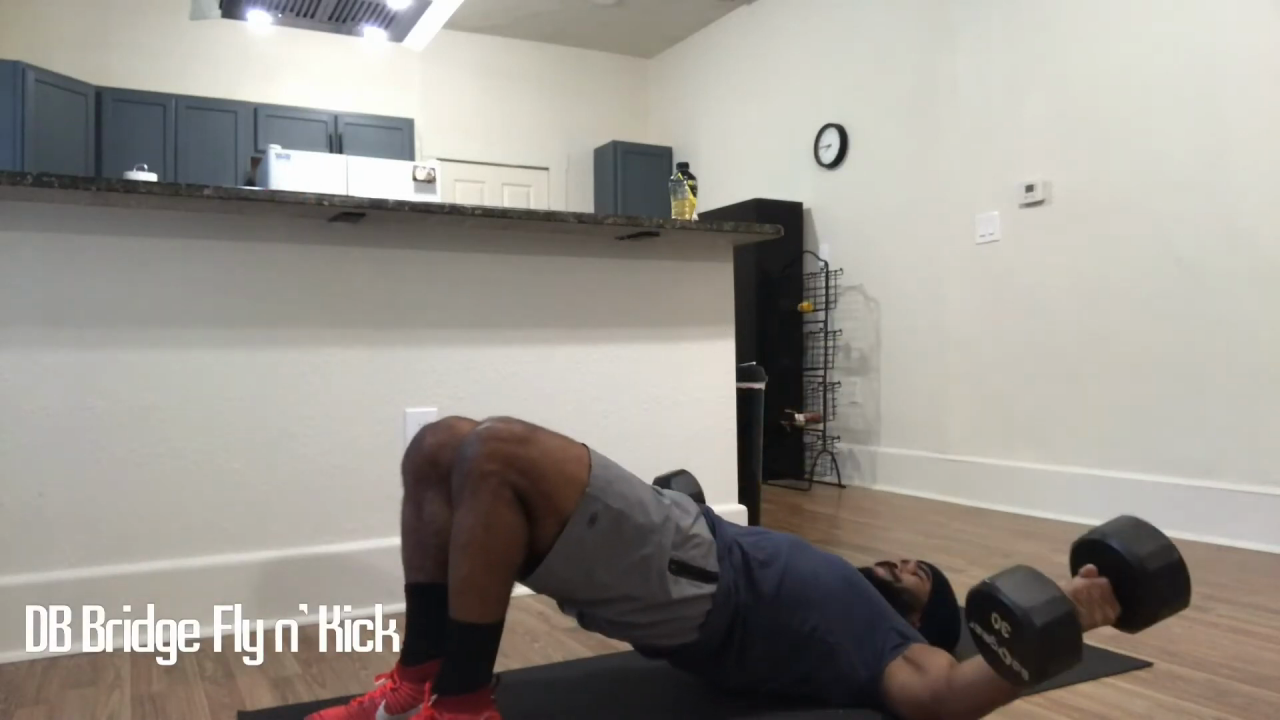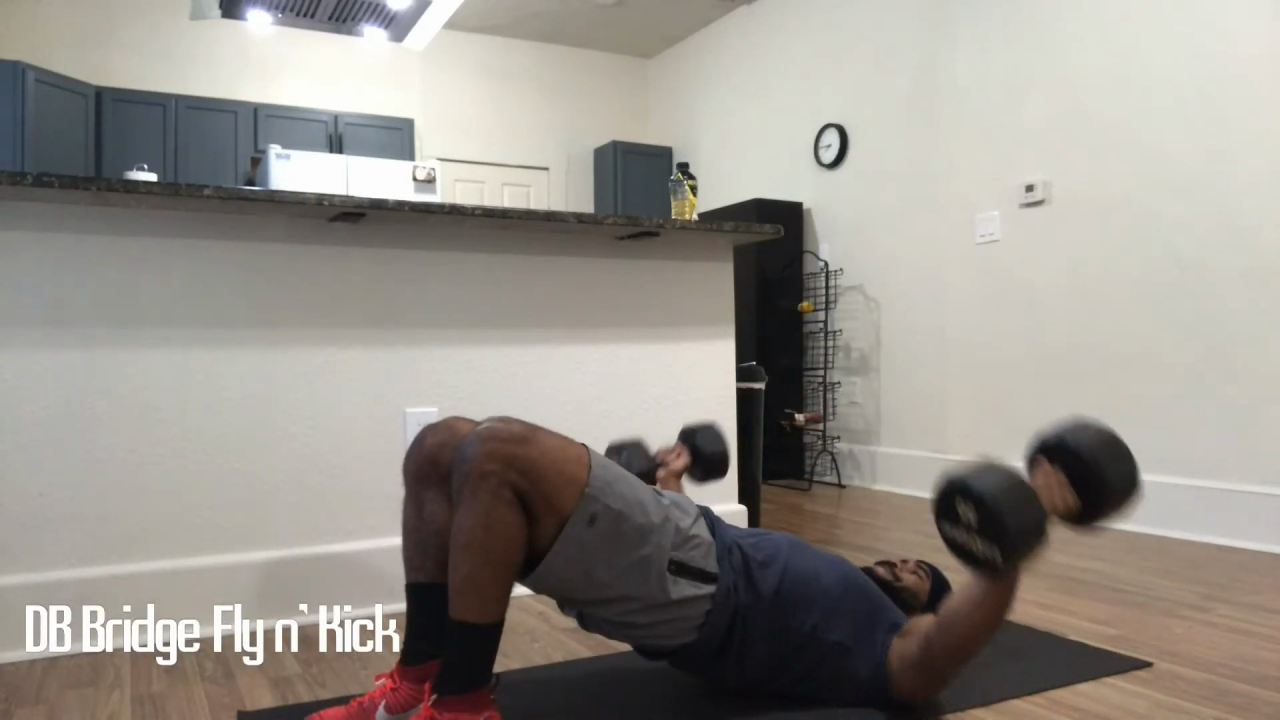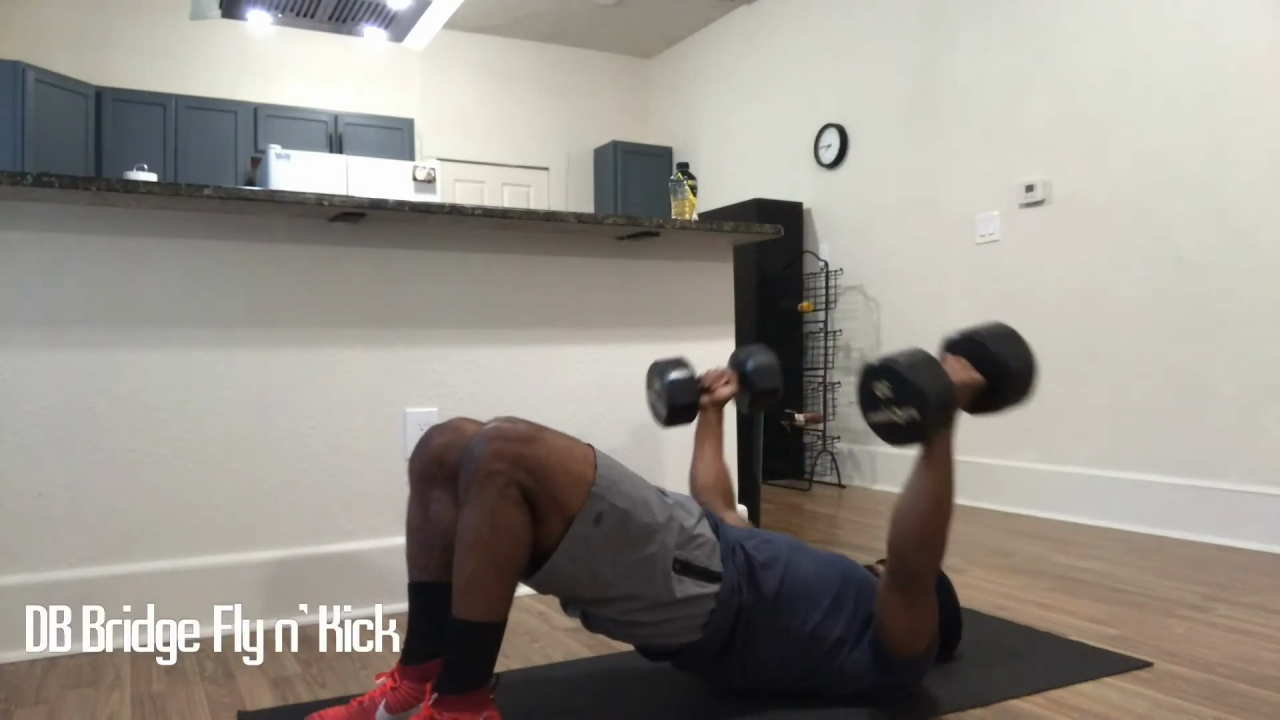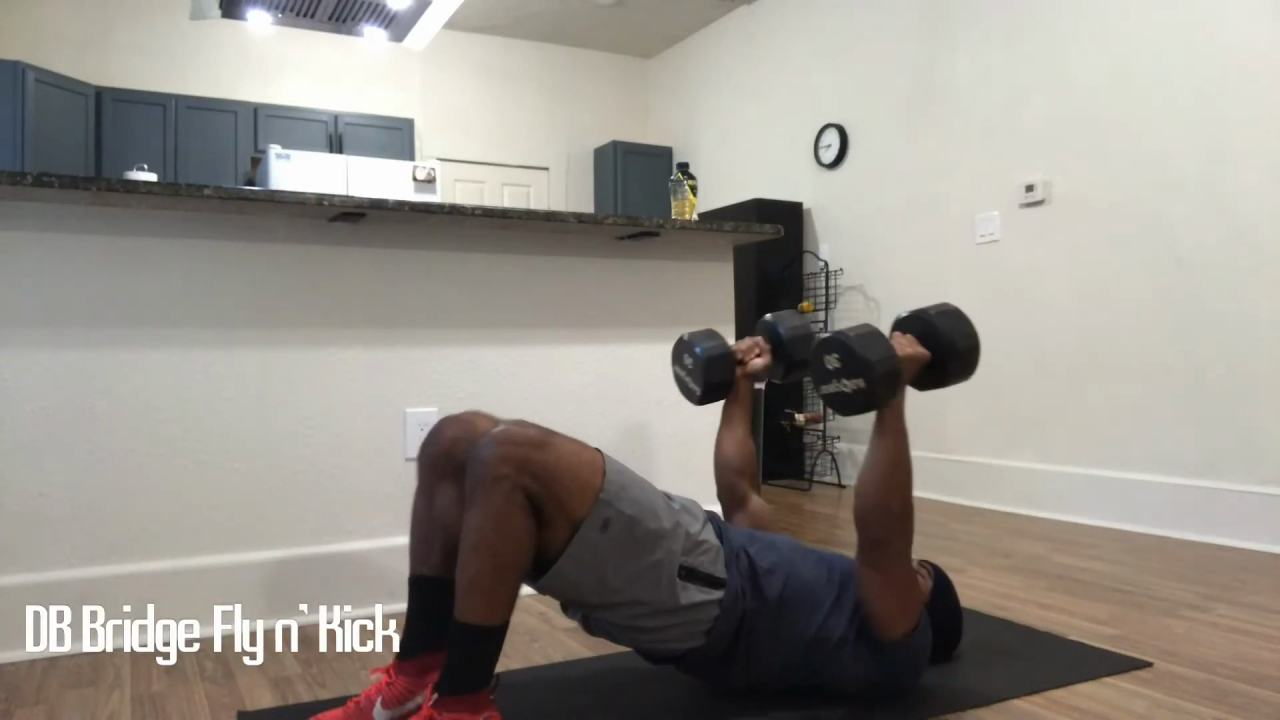
dt=0.3s
person 1, frame 1
left shoulder: (892, 646)
right shoulder: (838, 595)
right wrist: (668, 499)
left hip: (691, 580)
left knee: (496, 453)
right knee: (440, 449)
person 1, frame 2
left shoulder: (888, 645)
right shoulder: (835, 595)
left elbow: (946, 650)
right wrist: (673, 481)
left hip: (689, 582)
right hip: (679, 557)
left knee: (496, 453)
right knee: (443, 448)
person 1, frame 3
left shoulder: (890, 653)
right shoulder: (821, 592)
left elbow: (913, 565)
right elbow: (718, 507)
left wrist: (938, 428)
right wrist: (713, 414)
left hip: (696, 589)
left knee: (504, 453)
right knee: (444, 448)
person 1, frame 4
left shoulder: (894, 645)
right shoulder: (827, 584)
left elbow: (883, 535)
right elbow: (739, 496)
left wrist: (893, 398)
right wrist: (740, 390)
left hip: (694, 585)
left knee: (508, 453)
right knee: (457, 441)
